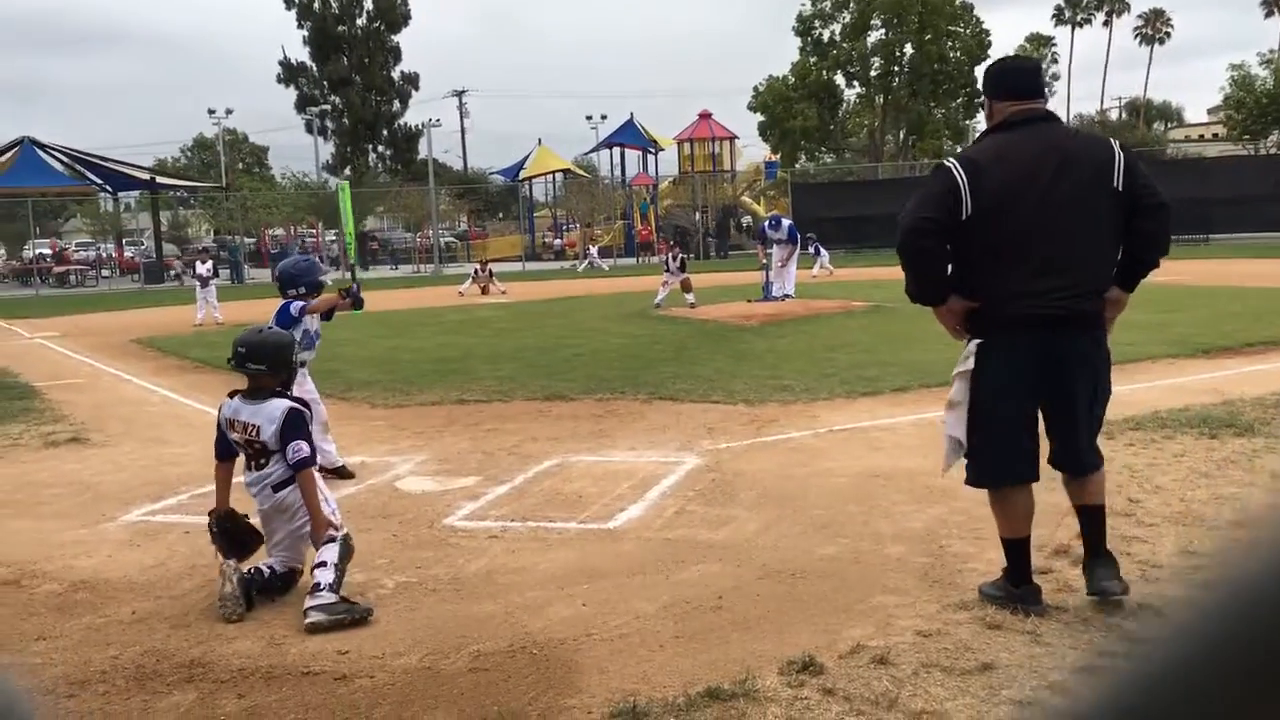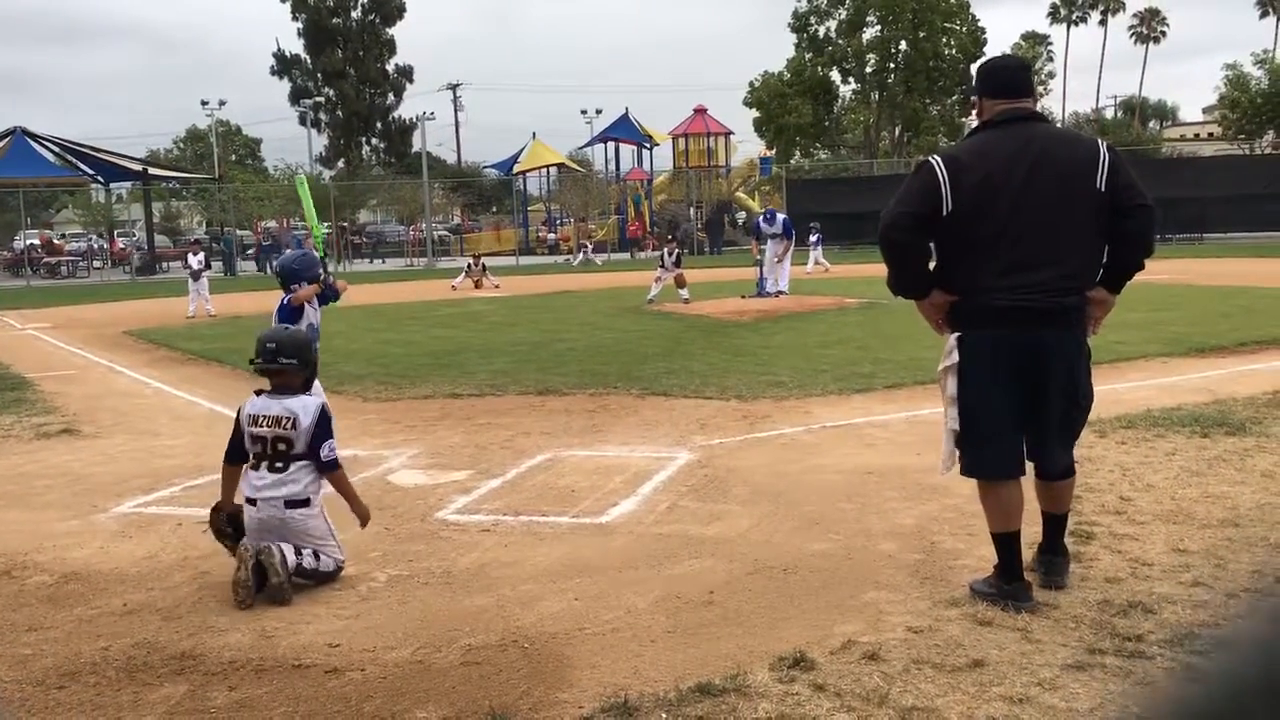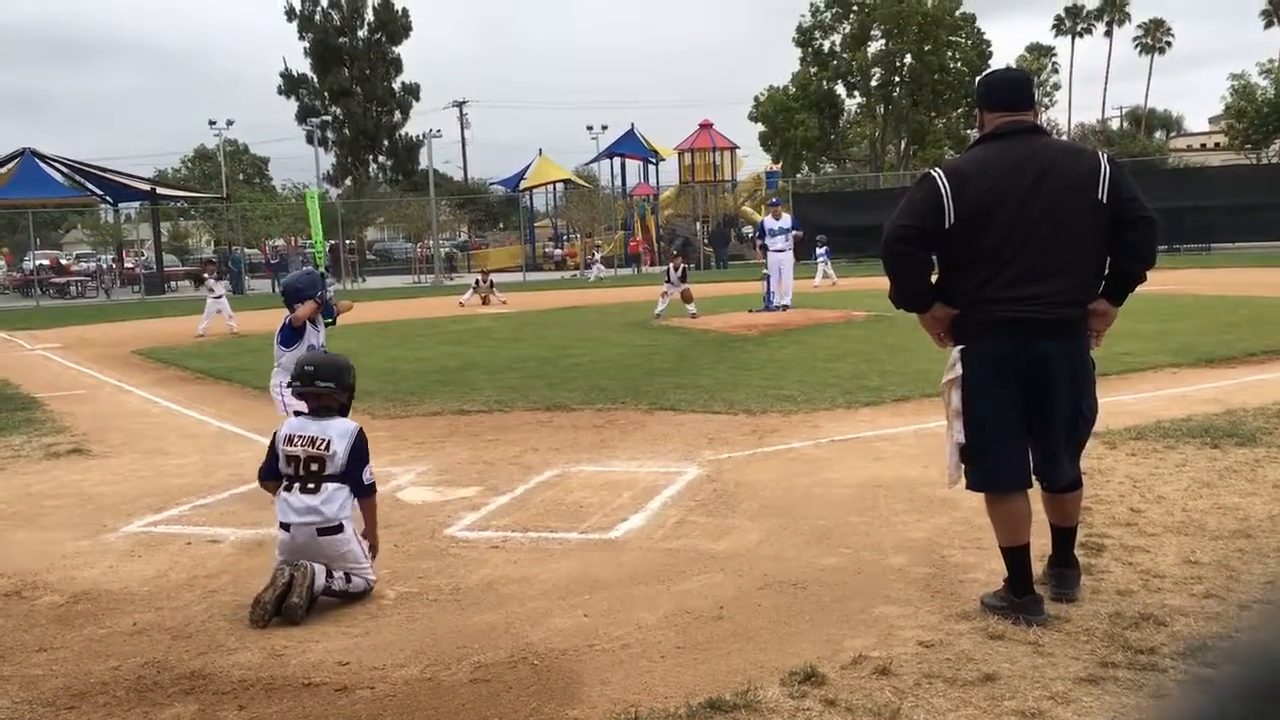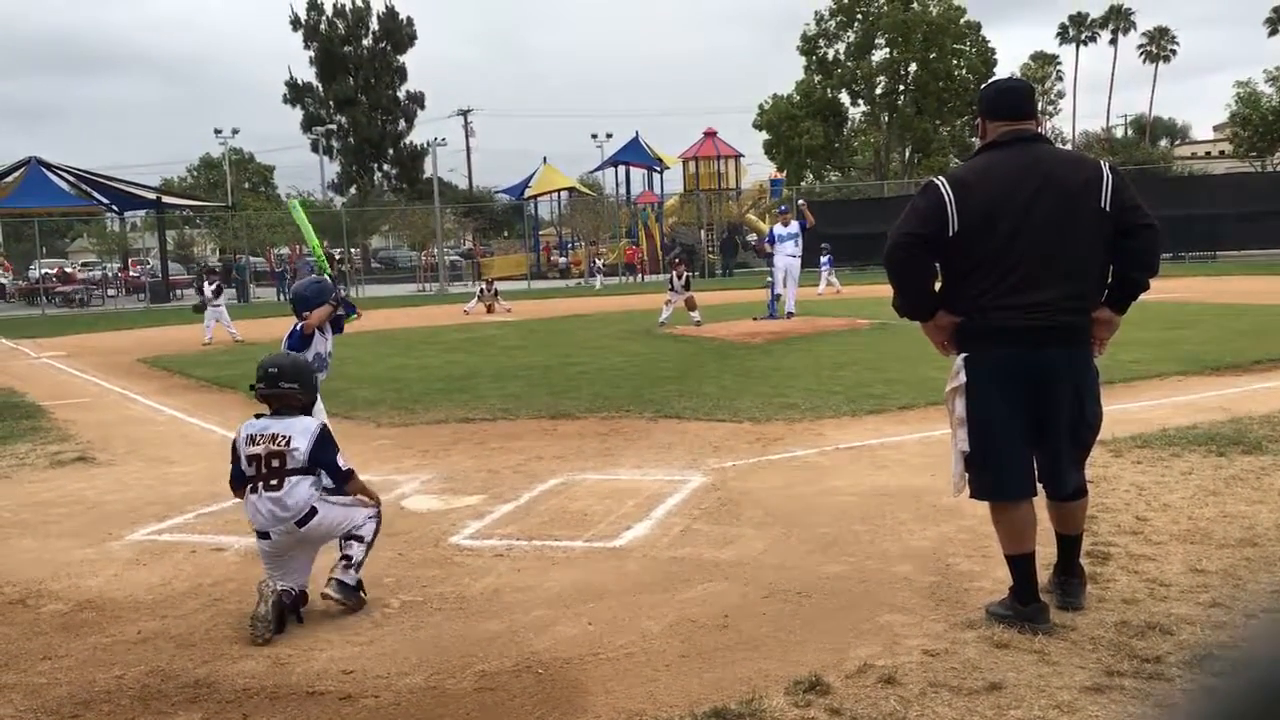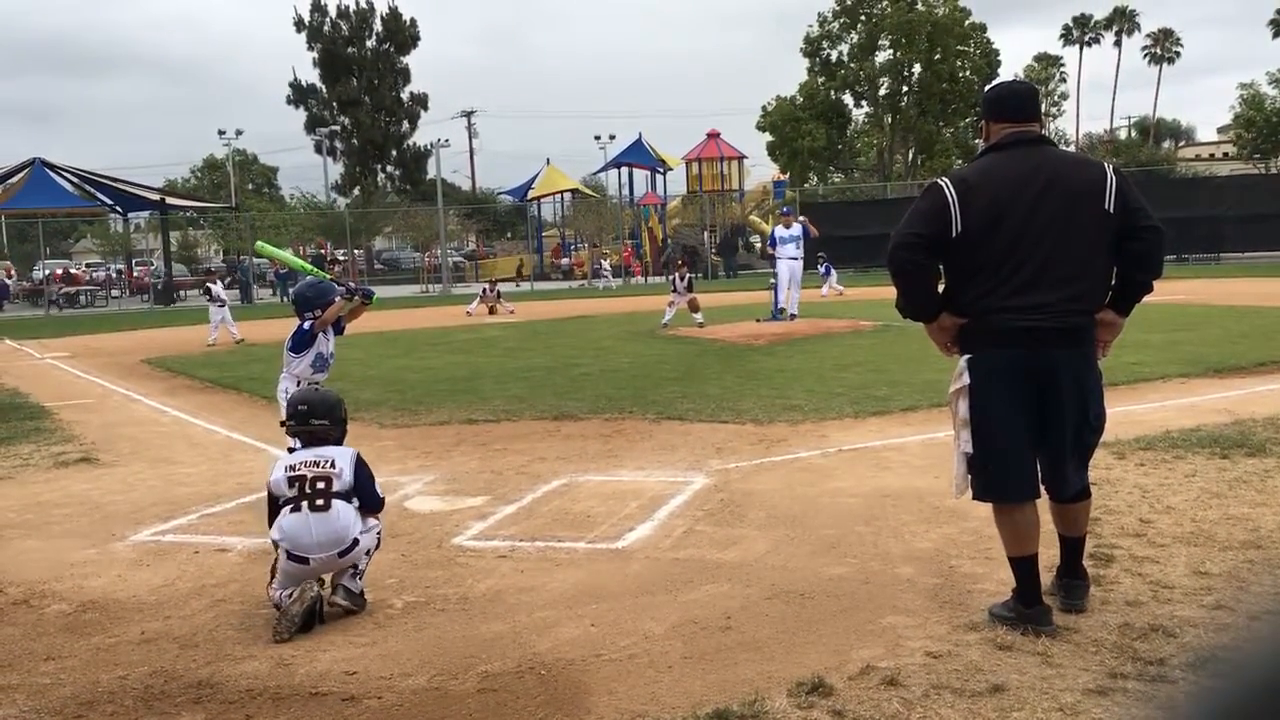
dt=1s
person 1, frame 1
left shoulder: (969, 167)
right shoulder: (1106, 154)
left elbow: (916, 235)
right elbow: (1154, 216)
left wrist: (939, 297)
right wrist: (1121, 283)
left hip: (1002, 337)
right hip: (1082, 332)
left knee: (1004, 461)
right knee: (1079, 449)
left ankle: (1020, 582)
right ankle: (1099, 560)
person 1, frame 2
left shoulder: (952, 165)
right shoulder: (1092, 155)
left elbow: (897, 230)
right elbow: (1139, 218)
left wrist: (922, 291)
right wrist: (1109, 285)
left hip: (984, 331)
right hip: (1063, 327)
left knee: (994, 456)
right knee: (1055, 449)
left ankle: (1010, 578)
right ankle: (1053, 556)
person 1, frame 3
left shoulder: (953, 178)
right shoulder: (1092, 166)
left elbow: (900, 243)
right elbow: (1141, 229)
left wrist: (924, 304)
right wrist: (1111, 296)
left hip: (987, 344)
right hip: (1066, 338)
left knee: (1001, 471)
right knee: (1061, 462)
left ankle: (1021, 592)
right ankle: (1064, 568)
person 1, frame 4
left shoulder: (955, 186)
right shoulder: (1095, 175)
left elbow: (902, 250)
right elbow: (1144, 236)
left wrist: (928, 312)
right wrist: (1114, 305)
left hip: (991, 352)
right hip: (1070, 346)
left knee: (1006, 480)
right knee: (1066, 470)
left ankle: (1026, 600)
right ankle: (1069, 577)
person 1, frame 5
left shoulder: (959, 188)
right shoulder: (1098, 177)
left elbow: (905, 251)
right elbow: (1147, 238)
left wrist: (931, 314)
right wrist: (1118, 307)
left hip: (995, 353)
right hip: (1073, 347)
left knee: (1009, 481)
right knee: (1069, 472)
left ankle: (1029, 602)
right ankle: (1072, 579)
person 2, frame 1
left shoulder: (228, 408)
right shoulder: (287, 412)
left elbow: (223, 461)
right elbow: (302, 467)
left wrist: (222, 509)
right wrist: (317, 516)
left hip: (265, 498)
right hip: (295, 489)
left knee: (284, 567)
left ankle: (244, 580)
right ankle: (322, 602)
person 2, frame 2
left shoulder: (248, 409)
right shoulder: (313, 409)
left elbow: (232, 463)
right elbow: (329, 467)
left wrist: (226, 505)
right wrist: (356, 504)
left hip: (256, 508)
right hip: (298, 508)
left knee: (263, 561)
right knee: (332, 563)
left ankle: (256, 562)
right ankle: (287, 559)
person 2, frame 3
left shoulder: (285, 429)
right shoulder: (350, 432)
left elbow: (266, 482)
right elbow: (365, 490)
right wrist: (371, 532)
left hip: (288, 530)
right hip: (331, 531)
left knee: (287, 571)
right knee: (362, 583)
left ankle: (286, 583)
right ankle: (315, 580)
person 2, frame 4
left shoulder: (245, 432)
right shoulder: (312, 428)
left elbow: (238, 488)
right elbow: (343, 478)
right wrist: (366, 492)
left hip: (268, 533)
right hip: (307, 518)
left knee: (291, 591)
right knee: (367, 512)
left ankle: (278, 596)
right ankle: (344, 582)
person 2, frame 5
left shoulder: (281, 466)
right shoulder: (349, 457)
left elbow: (274, 524)
right elbow: (374, 507)
left wrist: (280, 561)
right wrist: (356, 512)
left hip: (295, 553)
right hip: (341, 548)
left knee: (278, 592)
right knee: (371, 525)
left ankle: (298, 598)
right ankle: (348, 588)
person 3, frame 1
left shoulder: (313, 305)
right shoulder: (288, 308)
left elbow: (338, 307)
right elbow: (314, 308)
left wrist: (352, 299)
right wrist: (343, 293)
left hip: (301, 373)
left knee: (319, 416)
left ankle: (330, 461)
person 3, frame 2
left shoulder: (313, 299)
right shoulder: (289, 304)
left elbow: (341, 285)
right elbow: (298, 296)
left wrist: (332, 287)
right wrist: (321, 285)
person 3, frame 3
left shoulder: (319, 319)
right shoulder: (292, 323)
left elbow: (348, 305)
right elbow: (300, 316)
left wrist: (330, 306)
right wrist: (318, 300)
right hip: (288, 388)
person 3, frame 4
left shoulder: (327, 325)
right shoulder: (300, 331)
left elbow: (355, 313)
right elbow: (312, 321)
left wrist: (346, 306)
right wrist: (334, 302)
person 3, frame 5
left shoulder: (329, 326)
right shoulder: (305, 330)
left elbow: (352, 315)
right elbow: (325, 320)
left wrist: (364, 301)
right wrist: (345, 297)
right hip: (294, 391)
